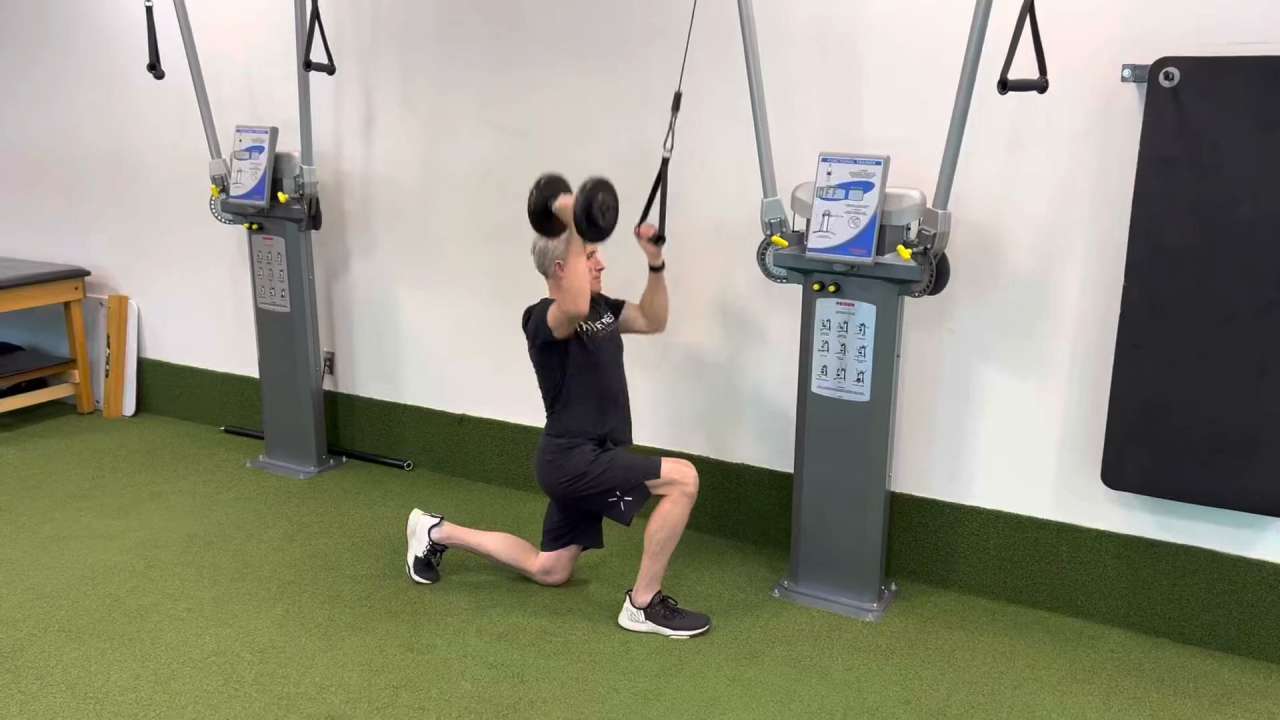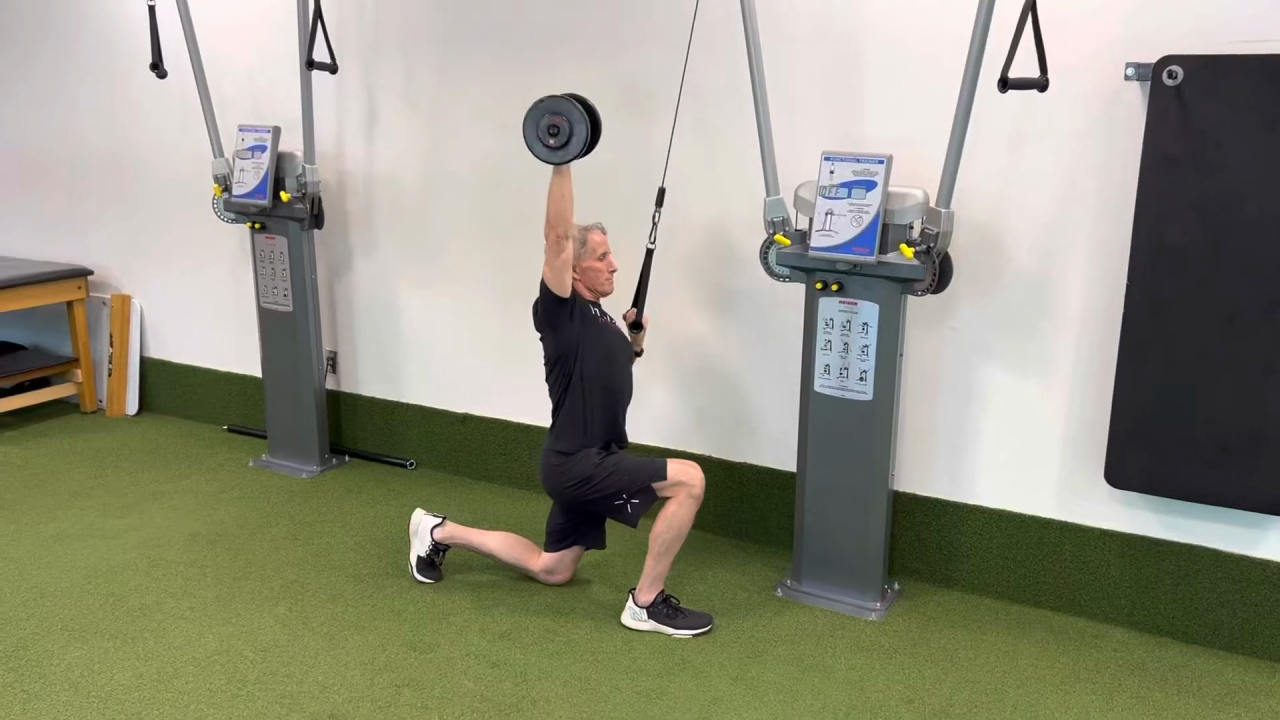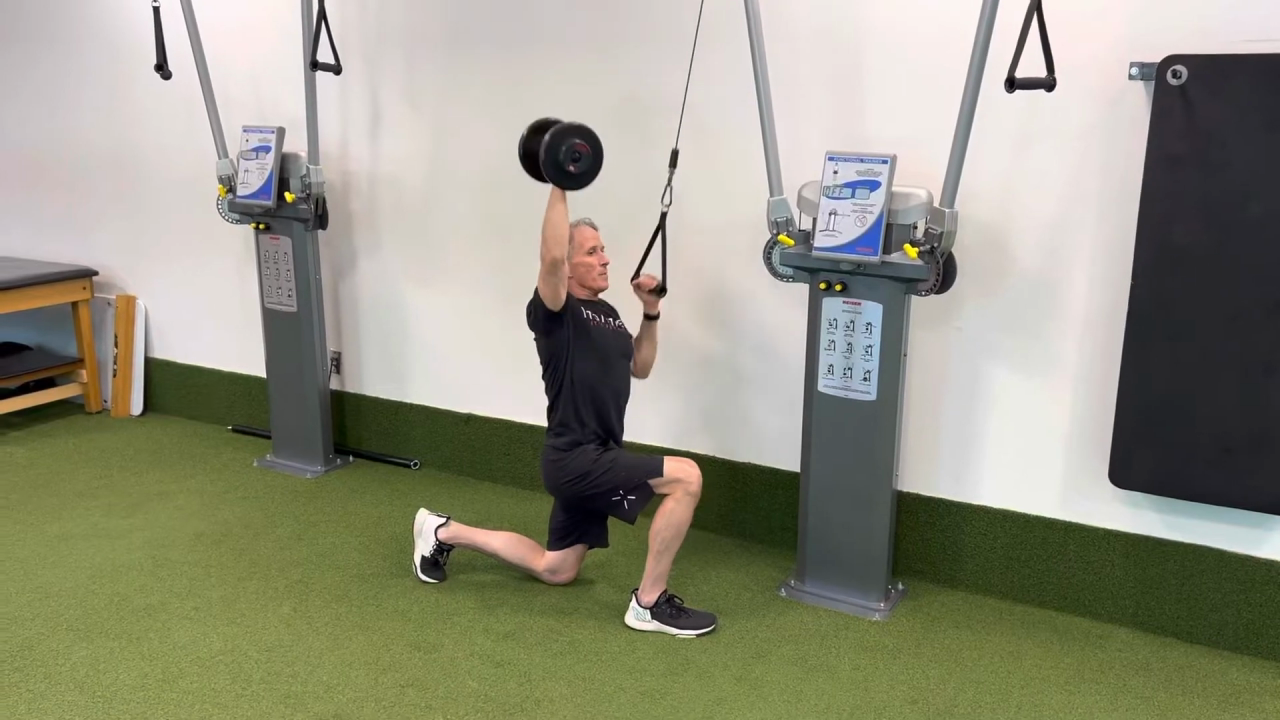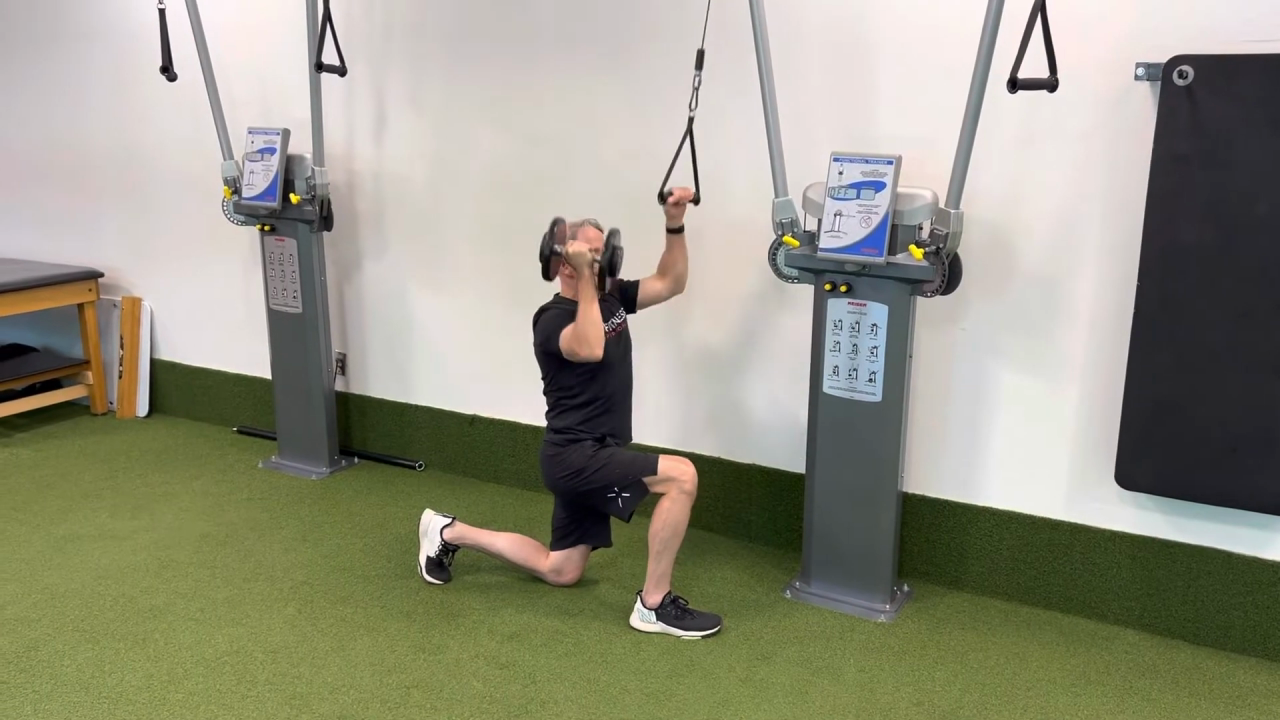
dt=0.5s
person 1, frame 1
left shoulder: (600, 306)
right shoulder: (542, 318)
left elbow: (655, 321)
right elbow: (574, 308)
left wrist: (654, 259)
right wrist: (572, 227)
left hip: (585, 460)
right hip: (574, 460)
left knee: (548, 570)
right knee: (682, 479)
left ankle: (437, 533)
right ankle: (643, 604)
person 1, frame 2
left shoulder: (596, 318)
right shoulder: (560, 309)
right elbow: (557, 235)
left wrist: (635, 344)
right wrist: (561, 161)
left hip: (588, 462)
right hip: (577, 464)
left knee: (550, 569)
right knee: (690, 480)
left ankle: (439, 532)
right ankle: (647, 603)
person 1, frame 3
left shoulder: (605, 312)
right shoulder: (553, 312)
left elbow: (639, 368)
right elbow: (551, 258)
left wrist: (650, 313)
right wrist: (559, 186)
left hip: (591, 457)
right hip: (576, 459)
left knee: (555, 569)
right knee: (685, 477)
left ankle: (444, 533)
right ankle: (649, 603)
person 1, frame 4
left shoulder: (611, 297)
right shoulder: (552, 318)
left elbow: (671, 283)
right elbow: (591, 350)
left wrist: (674, 224)
right wrist: (584, 283)
left hip: (593, 454)
right hip: (575, 455)
left knee: (560, 570)
right knee: (681, 475)
left ankle: (449, 532)
right ankle: (654, 604)
